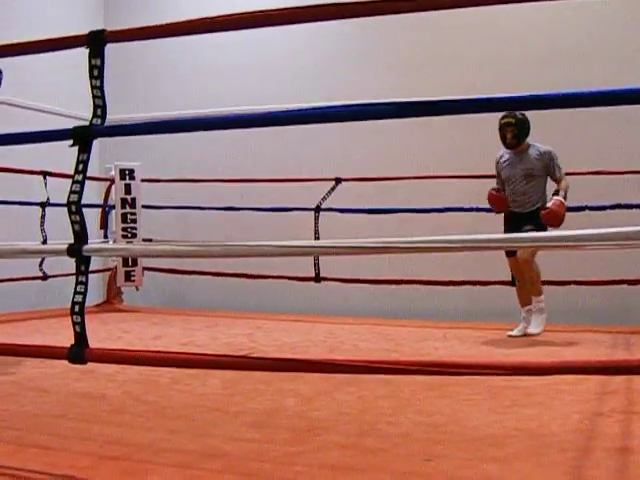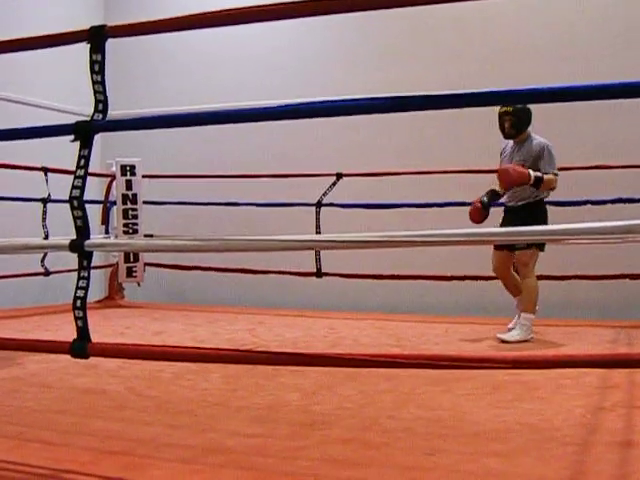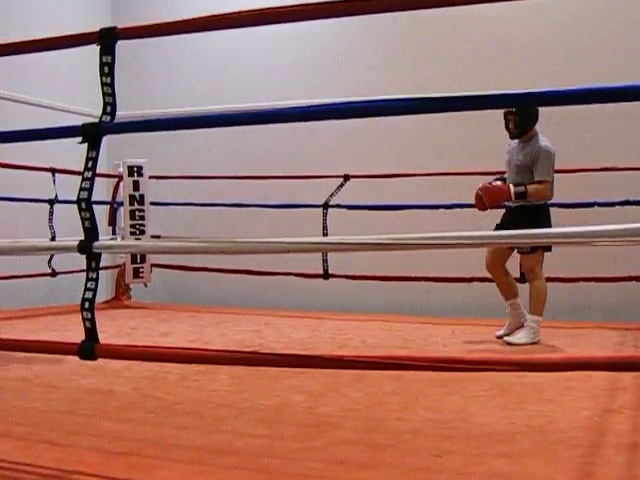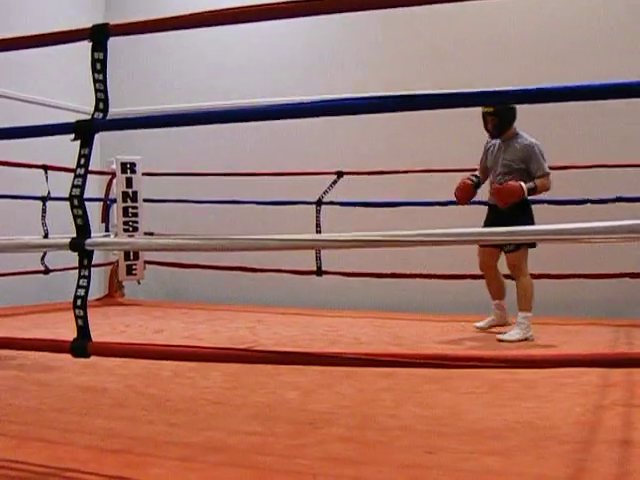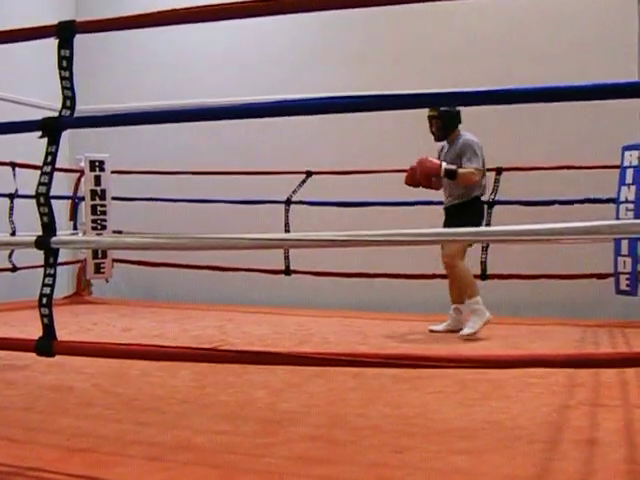
dt=0.4s
person 1, frame 1
left shoulder: (544, 154)
right shoulder: (501, 159)
left elbow: (562, 181)
left wrist: (559, 198)
right wrist: (495, 196)
left hip: (535, 216)
right hip: (511, 218)
left knee: (525, 258)
right knee: (517, 271)
left ankle: (539, 309)
right ankle: (528, 318)
person 1, frame 2
left shoulder: (541, 146)
right shoulder: (506, 149)
left elbow: (552, 182)
left wrist: (531, 177)
right wrist: (488, 198)
left hip: (531, 212)
right hip: (511, 212)
left knee: (525, 268)
right knee: (500, 268)
left ankle: (525, 327)
right ankle: (525, 308)
person 1, frame 3
left shoulder: (543, 149)
right shoulder: (514, 142)
left elbow: (545, 190)
left wrist: (512, 193)
right wrist: (497, 183)
left hip: (533, 214)
right hip: (512, 212)
left knee: (532, 271)
right knee: (493, 263)
left ankle: (532, 329)
right ankle: (516, 317)
person 1, frame 4
left shoulder: (528, 145)
right shoulder: (490, 144)
left elbow: (546, 182)
right elbow: (483, 172)
left wrist: (525, 188)
right wrist: (473, 181)
left hip: (517, 212)
right hip: (494, 211)
left knee: (517, 268)
right knee: (486, 264)
left ankle: (524, 325)
right ankle: (499, 313)
person 1, frame 5
left shoulder: (468, 143)
right shoulder: (445, 147)
left elbow: (473, 176)
left wrist: (443, 170)
right wrist: (423, 179)
left hip: (468, 209)
right hip: (454, 211)
left knee: (452, 259)
right knee: (450, 263)
left ankle: (477, 310)
right ankle: (457, 318)
